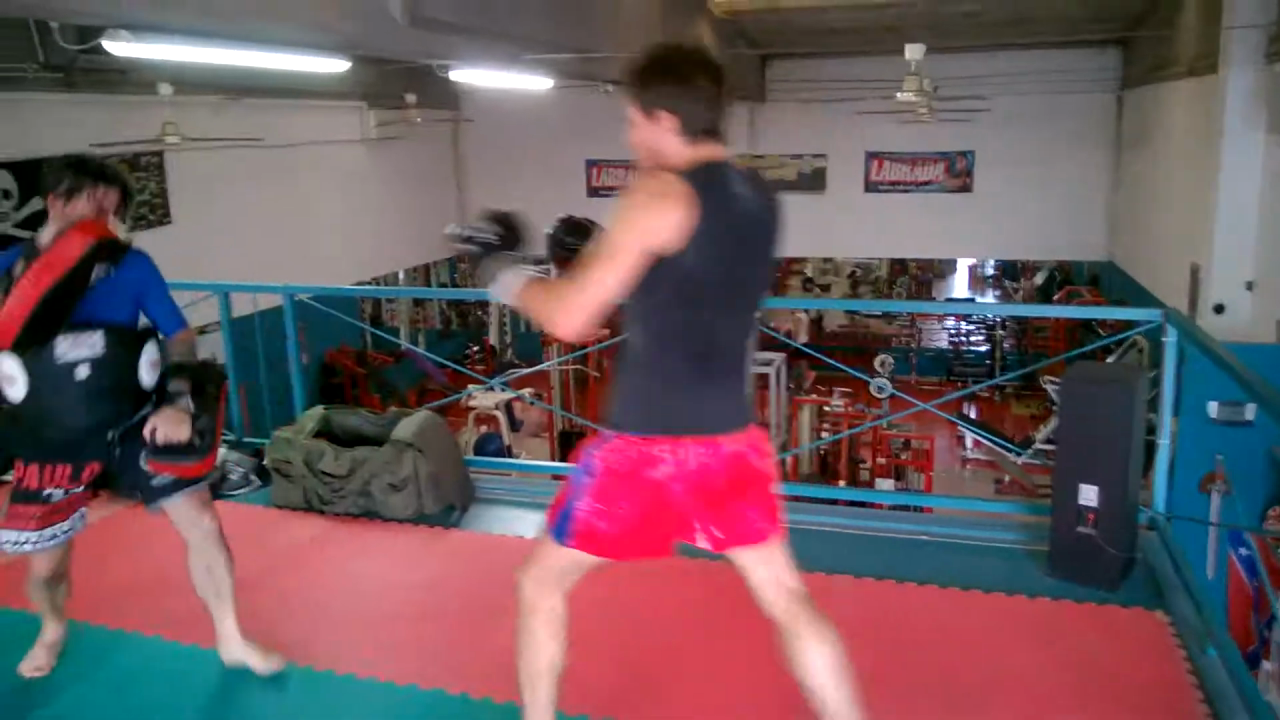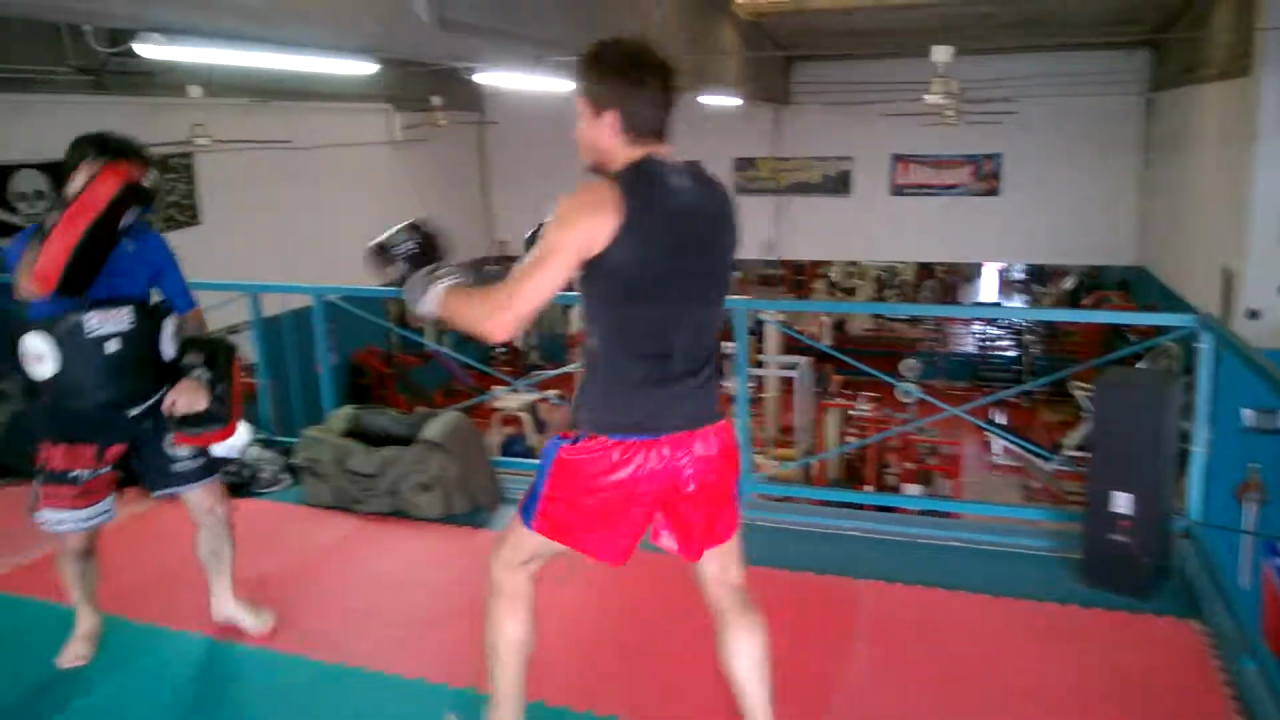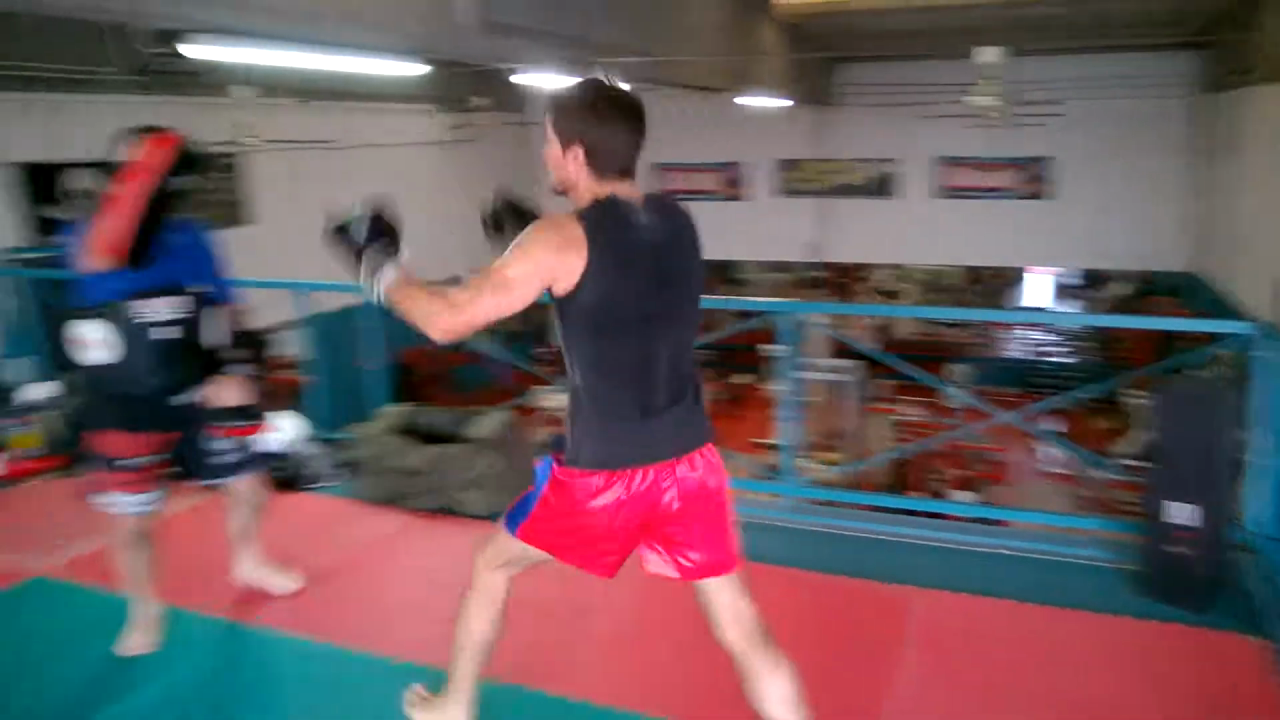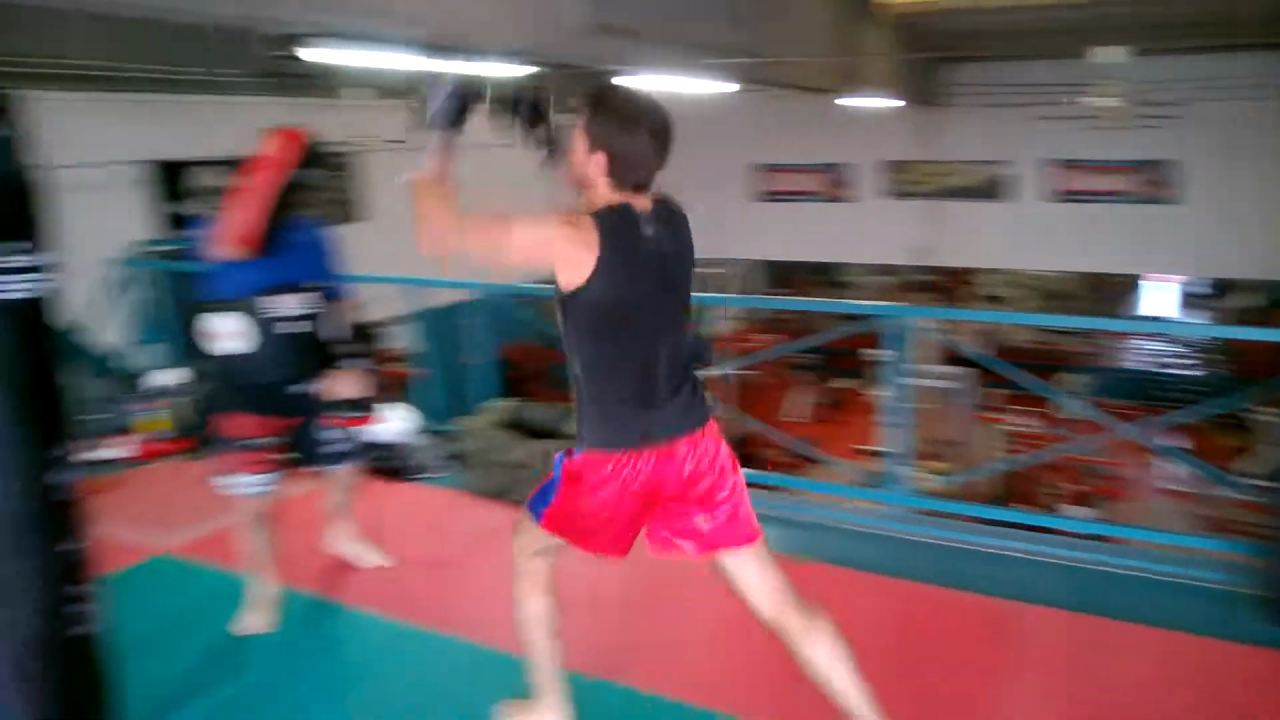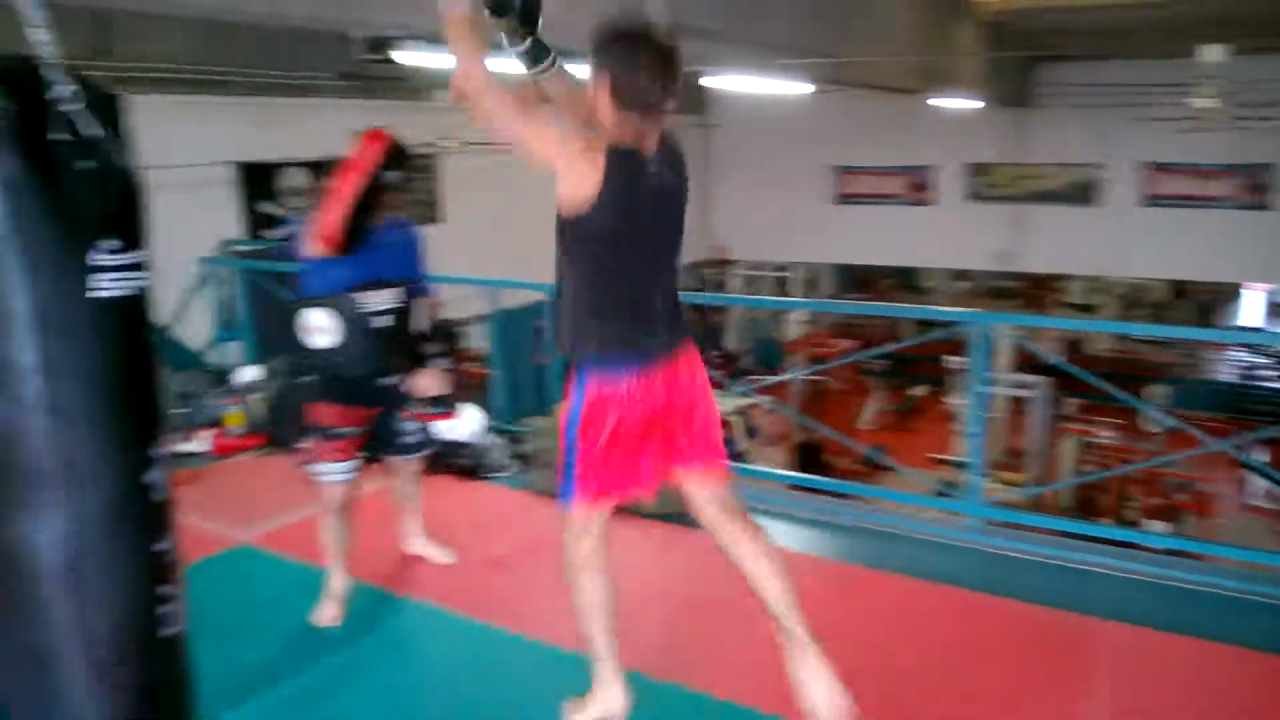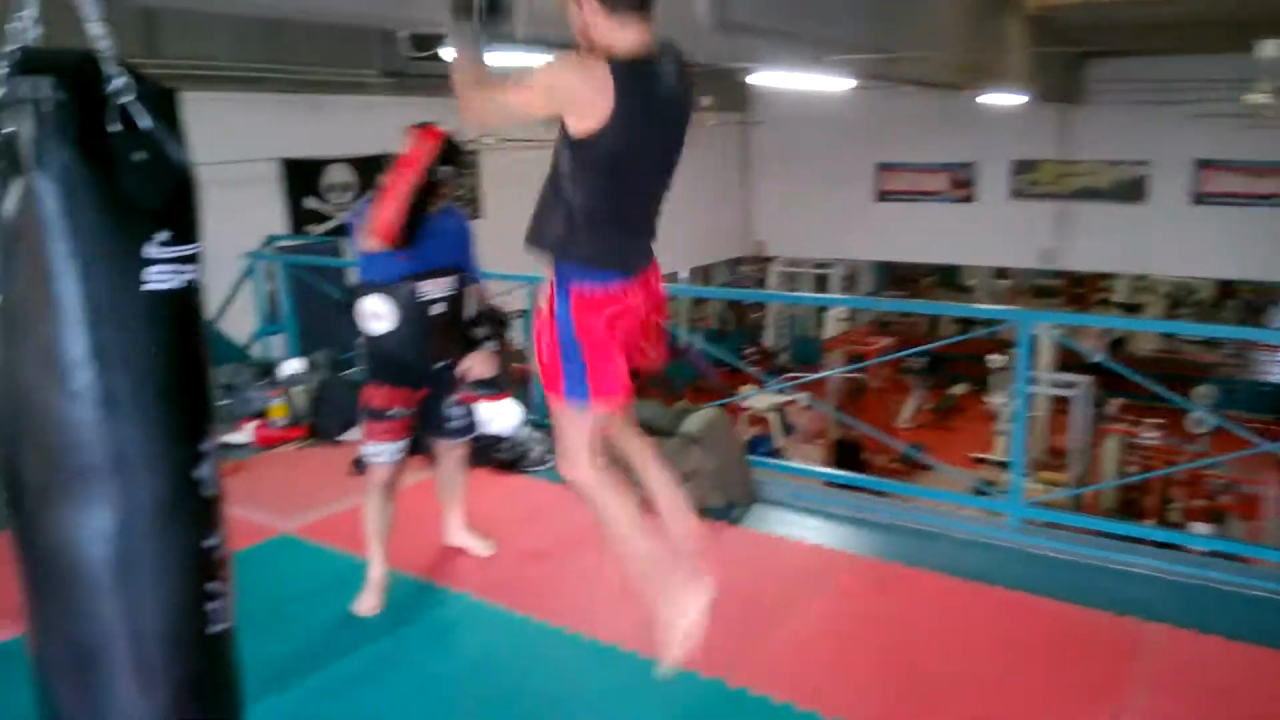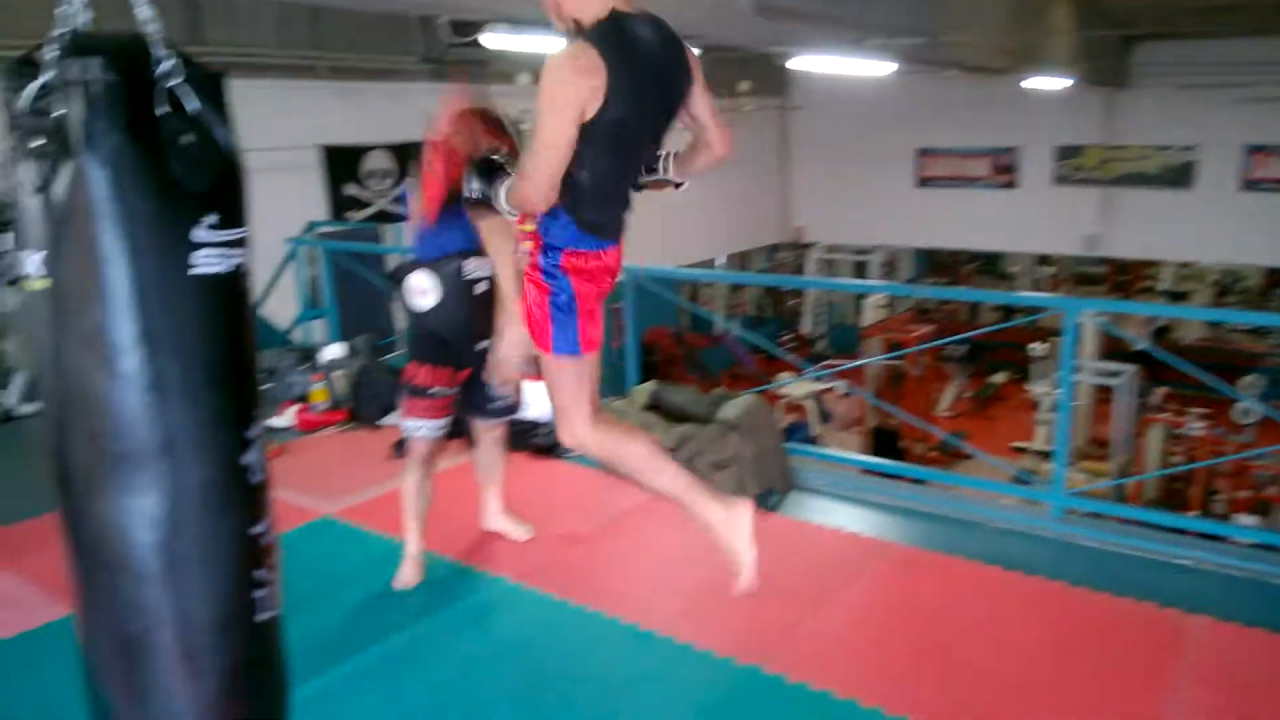
dt=0.1s
person 1, frame 1
left shoulder: (657, 199)
right shoulder: (757, 201)
left elbow: (568, 319)
left wrist: (503, 274)
right wrist: (603, 256)
left hip: (646, 448)
right hip: (733, 442)
left knee: (541, 583)
right knee: (789, 608)
person 1, frame 2
left shoulder: (595, 204)
right shoulder: (714, 196)
left elbow: (502, 320)
left wrist: (426, 285)
left hip: (612, 447)
right hip: (702, 436)
left knee: (510, 566)
right knee: (729, 599)
person 1, frame 3
left shoulder: (559, 241)
right shoulder: (678, 223)
left elbow: (445, 319)
left wrist: (376, 264)
left hip: (602, 476)
right hip: (689, 463)
left knee: (493, 565)
right knee: (743, 632)
person 1, frame 4
left shoulder: (572, 238)
right shoulder: (672, 223)
left elbow: (443, 237)
left wrist: (437, 148)
left hip: (612, 460)
right hip: (690, 446)
left knee: (530, 556)
right knee: (777, 604)
person 1, frame 5
left shoulder: (584, 159)
right shoulder: (666, 157)
left elbow: (478, 89)
left hip: (612, 386)
right hip: (676, 369)
left knee: (582, 541)
right knee: (726, 516)
right ankle: (803, 654)
person 1, frame 6
left shoulder: (585, 80)
right shoulder: (672, 70)
left elbow: (477, 108)
left hip: (588, 292)
right hip: (633, 277)
left knee: (581, 460)
right knee: (617, 430)
left ankle: (675, 589)
right ankle: (683, 537)
person 1, frame 7
left shoulder: (575, 65)
left elbow: (536, 193)
right elbow: (717, 144)
left wrist: (494, 189)
left hip: (567, 250)
right hip: (594, 239)
left knee: (581, 427)
right knee: (492, 210)
left ankle: (715, 509)
right ankle: (514, 343)
person 2, frame 1
left shoulder: (132, 266)
left elbow: (179, 336)
left wrist: (180, 401)
right wrist: (46, 250)
left hip: (133, 424)
right hip: (53, 441)
left knee: (202, 523)
right knee: (45, 565)
left ankle: (232, 638)
right ankle: (52, 629)
person 2, frame 2
left shoulder: (147, 243)
right shoulder: (30, 247)
left elbow: (188, 316)
right elbow: (34, 287)
left wrist: (195, 375)
left hip: (150, 405)
right hip: (75, 420)
left knee: (210, 503)
right knee: (75, 541)
left ankle: (224, 599)
right ankle: (87, 621)
person 2, frame 3
left shoulder: (189, 236)
right shoulder: (87, 236)
left elbow: (224, 309)
right elbow: (101, 258)
left wrist: (237, 370)
right wrist: (135, 174)
left hip: (196, 393)
right hip: (125, 405)
left knee: (249, 488)
right knee: (133, 525)
left ankle: (249, 564)
right ankle: (146, 607)
person 2, frame 4
left shoulder: (309, 235)
right shoulder: (222, 232)
left elbow: (336, 304)
right elbow: (230, 248)
left wrist: (352, 362)
right wrist: (262, 175)
left hip: (314, 384)
right hip: (250, 392)
left knee: (342, 472)
right knee: (254, 504)
left ankle: (342, 538)
right ankle: (263, 588)
person 2, frame 5
left shoulder: (402, 234)
left elbow: (421, 301)
right elbow: (319, 248)
left wrist: (433, 363)
left hip: (395, 377)
right hip: (341, 383)
left knee: (409, 465)
right knee: (336, 494)
left ankle: (414, 535)
right ankle: (336, 582)
person 2, frame 6
left shoulder: (452, 219)
right shoulder: (377, 215)
left elbow: (470, 286)
right elbow: (377, 241)
left wrist: (480, 344)
right wrist: (411, 167)
left hip: (447, 359)
right hip: (392, 365)
left knee: (453, 450)
right knee: (383, 474)
left ankle: (456, 529)
right ankle: (376, 574)
person 2, frame 7
right shoulder: (438, 194)
right elbow: (427, 211)
right wrist: (446, 140)
left hip: (488, 341)
right hip: (437, 343)
left knee: (492, 431)
right knee: (422, 447)
left ankle: (493, 511)
right ankle: (413, 547)
